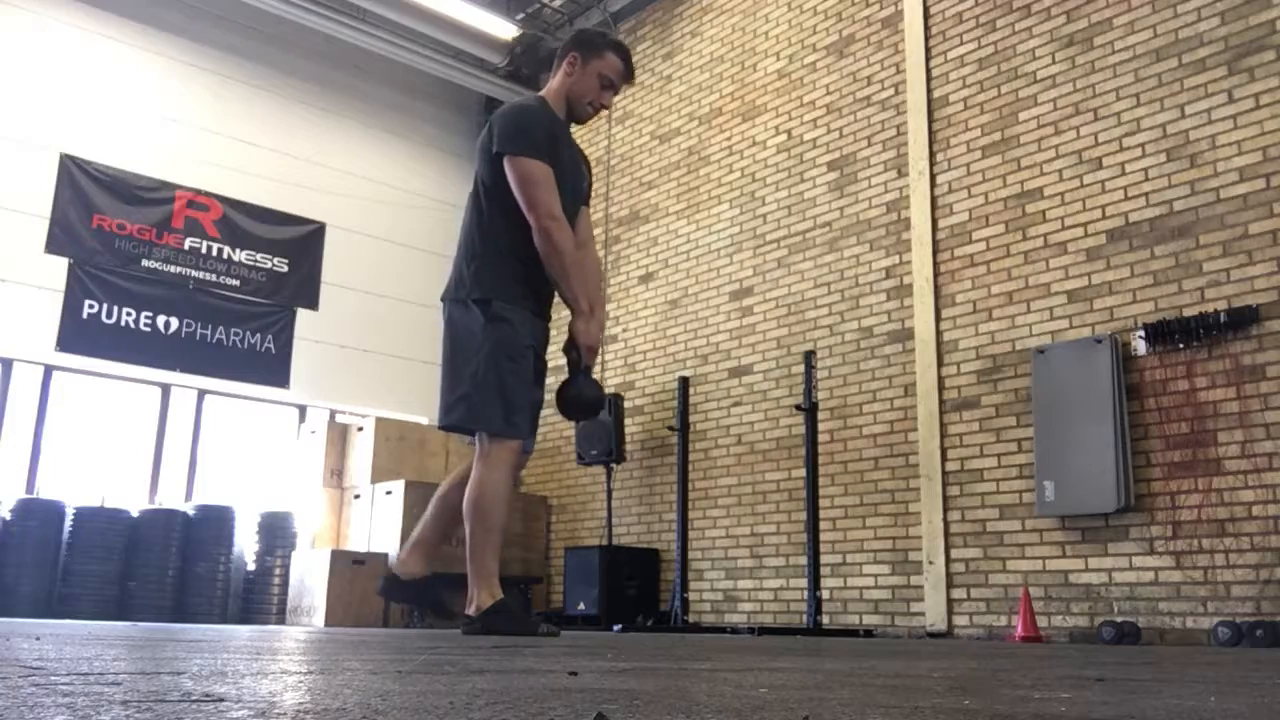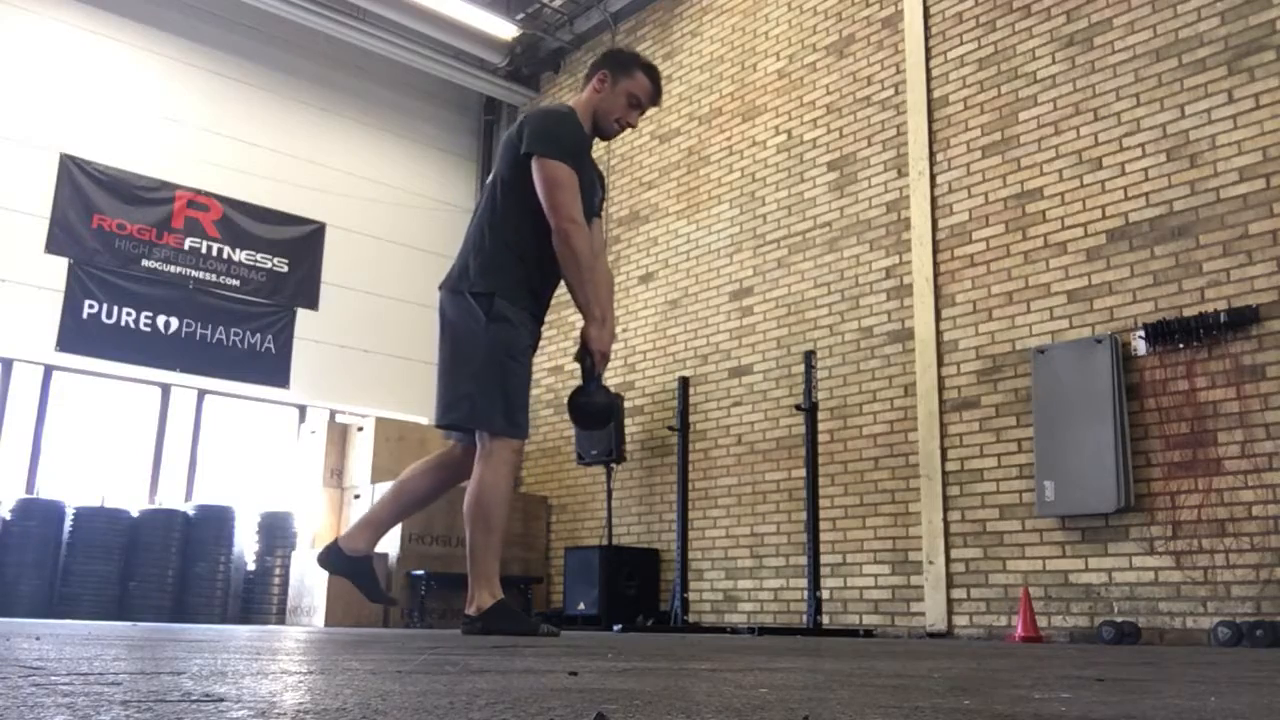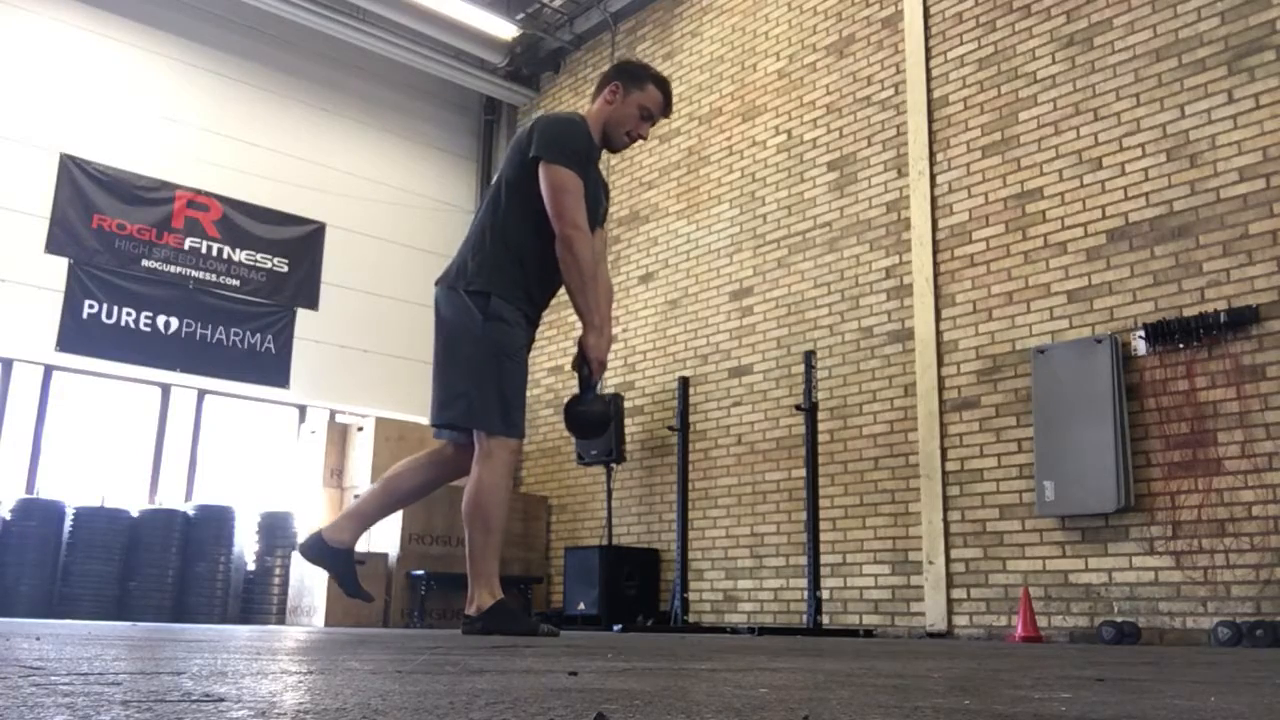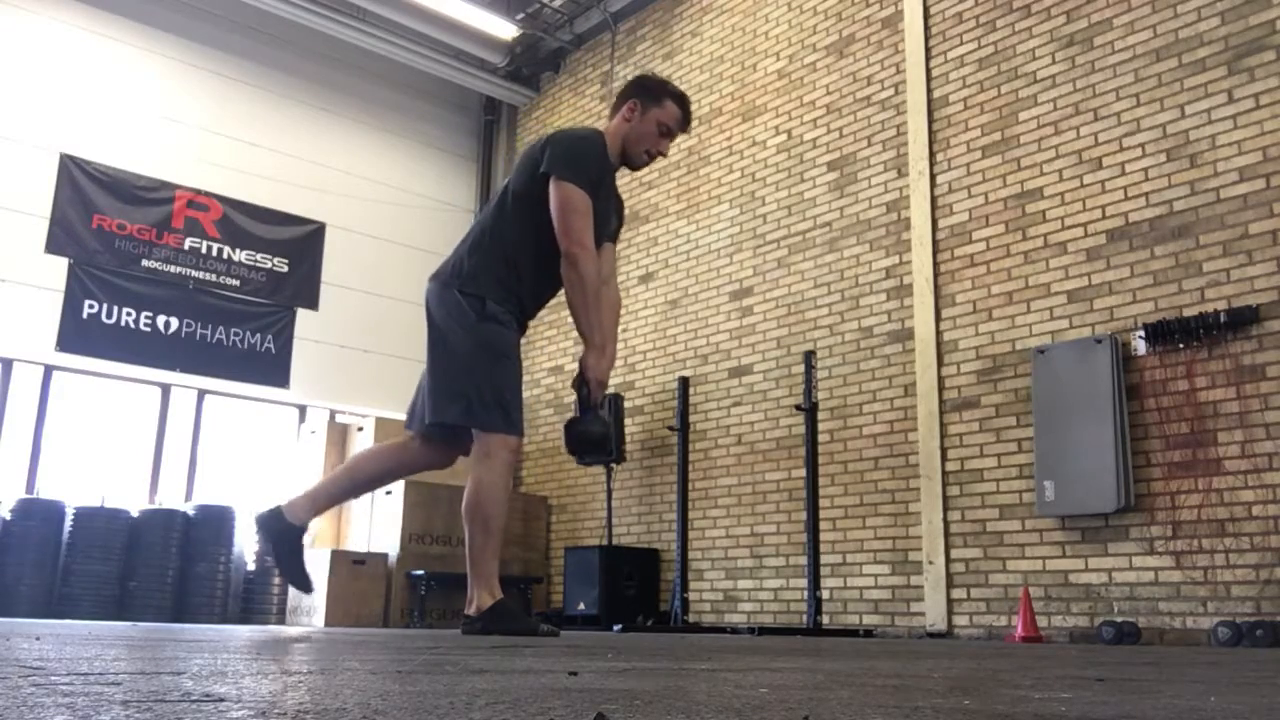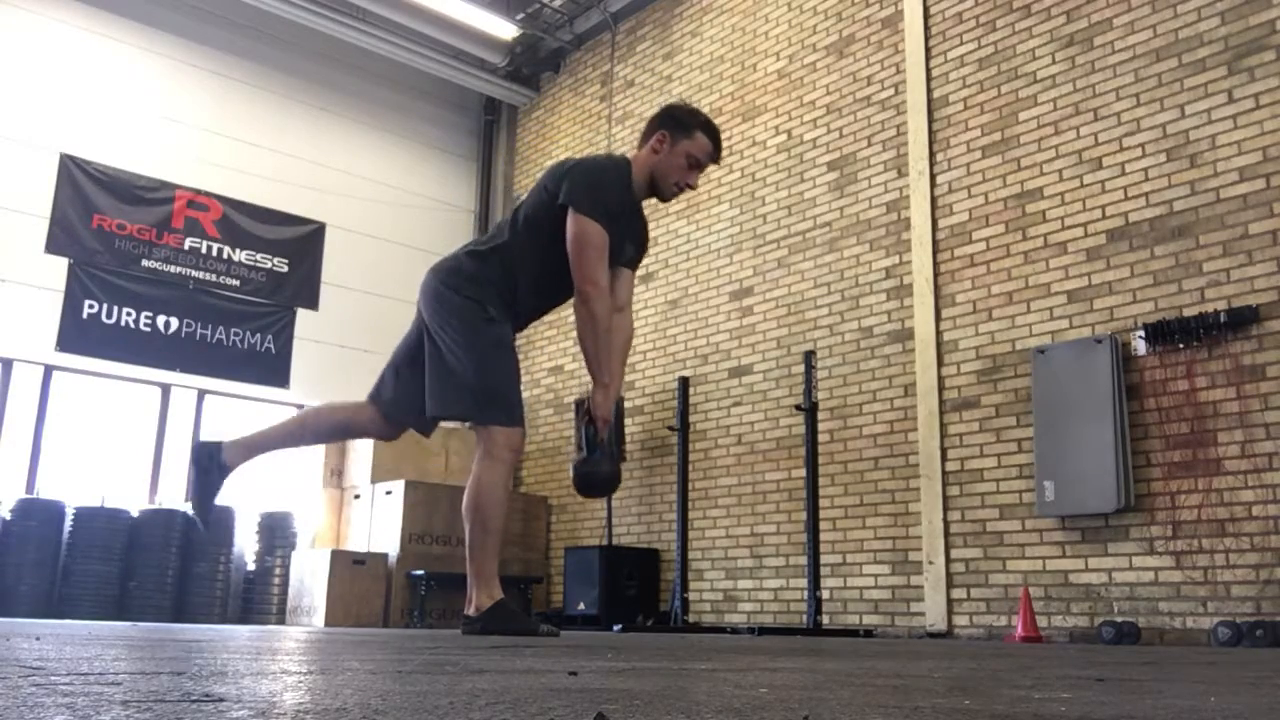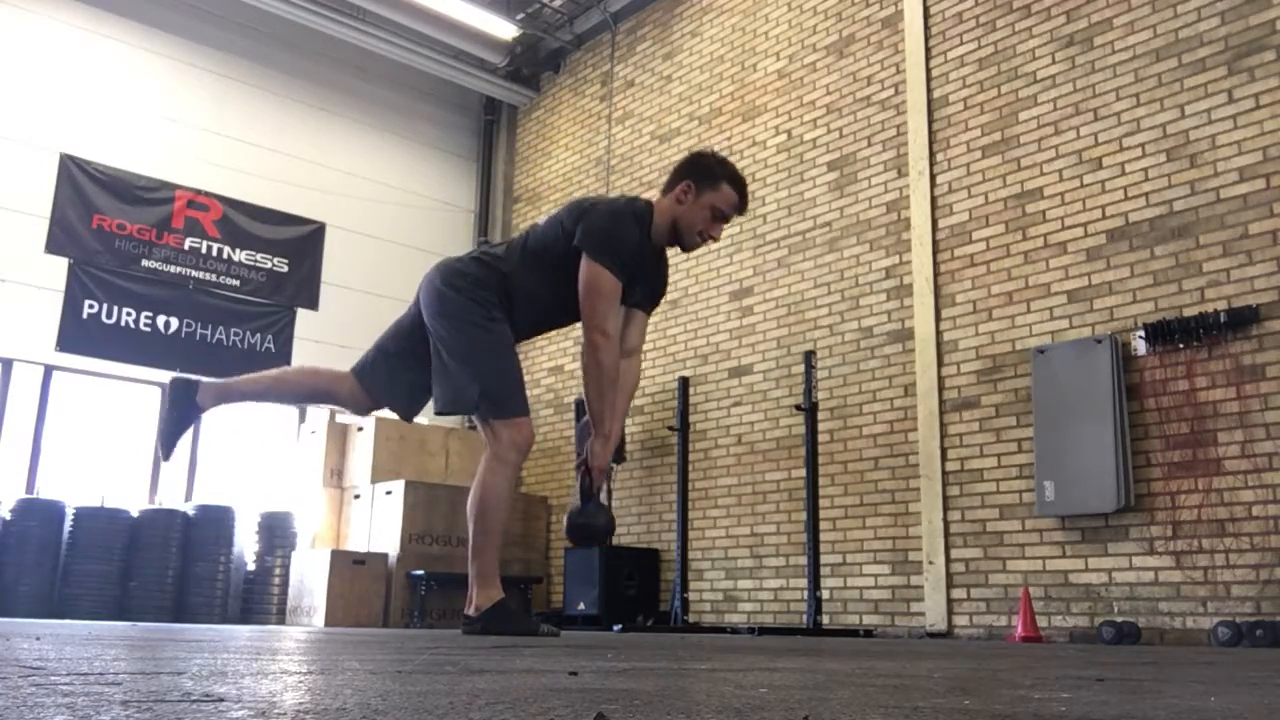
dt=0.5s
person 1, frame 1
left shoulder: (573, 155)
right shoulder: (522, 121)
left elbow: (584, 246)
right elbow: (545, 227)
left wrist: (596, 318)
right wrist: (581, 314)
left hip: (518, 312)
right hip: (492, 303)
left knee: (503, 450)
right knee: (503, 446)
left ankle: (411, 567)
right ankle: (484, 603)
person 1, frame 2
left shoulder: (590, 172)
right shoulder: (551, 126)
left elbow: (595, 258)
right elbow: (565, 231)
left wrist: (606, 327)
right wrist: (592, 321)
left hip: (507, 309)
right hip: (490, 300)
left knee: (473, 448)
right knee: (501, 445)
left ankle: (353, 544)
right ankle: (485, 602)
person 1, frame 3
left shoulder: (594, 180)
right shoulder: (562, 133)
left elbow: (596, 267)
right elbow: (569, 237)
left wrist: (604, 335)
right wrist: (592, 331)
left hip: (497, 308)
right hip: (484, 298)
left knee: (466, 448)
right knee: (498, 445)
left ankle: (336, 535)
right ankle: (485, 603)
person 1, frame 4
left shoulder: (610, 198)
right shoulder: (576, 149)
left elbow: (604, 283)
right elbow: (575, 256)
left wrist: (606, 356)
right wrist: (592, 349)
left hip: (484, 307)
right hip: (474, 297)
left knee: (438, 444)
right knee: (499, 443)
left ankle: (292, 515)
right ankle: (484, 603)
person 1, frame 5
left shoulder: (634, 227)
right shoulder: (596, 179)
left elbow: (618, 312)
right elbow: (590, 293)
left wrist: (610, 394)
right wrist: (601, 388)
left hip: (465, 304)
right hip: (467, 294)
left knee: (380, 418)
right knee: (503, 439)
left ankle: (224, 453)
right ankle: (483, 603)
person 1, frame 6
left shoulder: (652, 268)
right shoulder: (613, 223)
left elbow: (627, 356)
right elbow: (598, 339)
left wrist: (611, 439)
right wrist: (599, 438)
left hip: (456, 303)
right hip: (465, 295)
left knee: (357, 393)
right knee: (511, 437)
left ankle: (201, 394)
right ankle: (484, 603)
